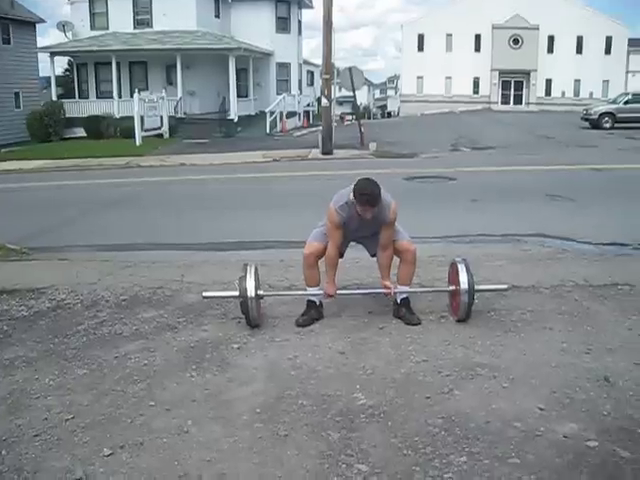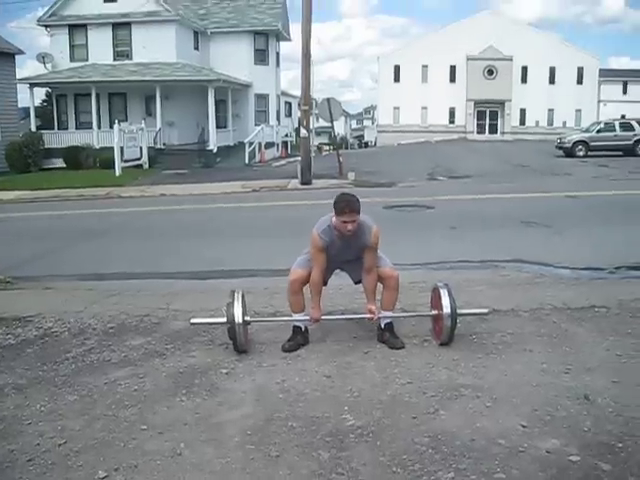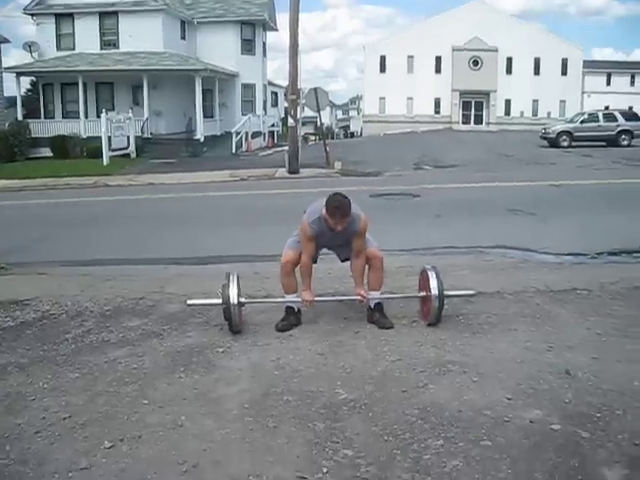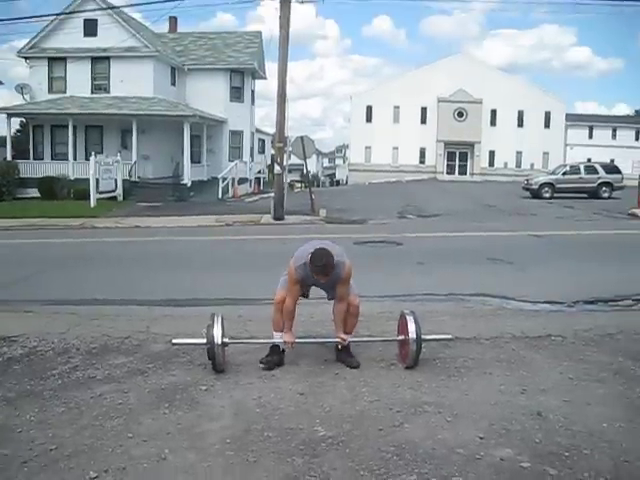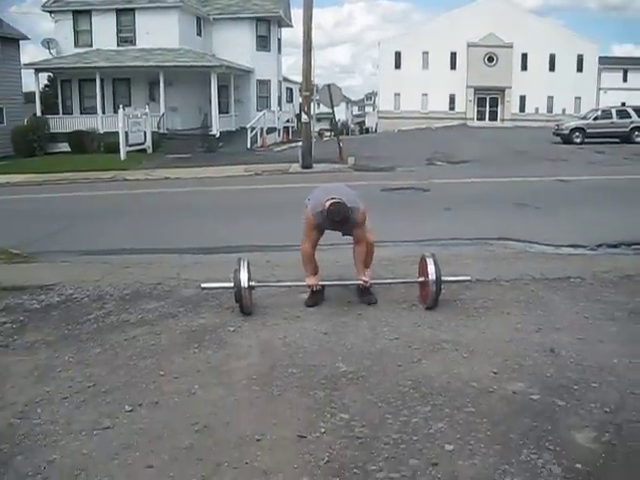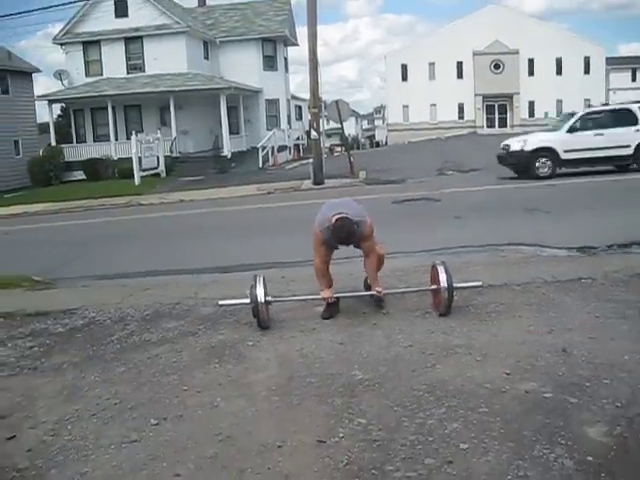
dt=0.4s
person 1, frame 1
left shoulder: (389, 208)
right shoulder: (337, 208)
left elbow: (385, 247)
right elbow: (333, 247)
left wrist: (385, 279)
right wrist: (330, 281)
left hip: (376, 231)
right hip: (337, 231)
left knee: (409, 251)
right knee: (309, 254)
left ankle: (402, 303)
right ankle: (314, 305)
person 1, frame 2
left shoulder: (371, 232)
right shoulder: (320, 233)
left elbow: (369, 271)
right elbow: (318, 272)
left wrist: (371, 303)
right wrist: (315, 307)
left hip: (358, 257)
right hip: (321, 256)
left knee: (392, 277)
right knee: (294, 280)
left ankle: (385, 328)
right ankle: (300, 330)
person 1, frame 3
left shoulder: (359, 221)
right shoulder: (310, 222)
left elbow: (358, 256)
right elbow: (306, 258)
left wrist: (359, 286)
right wrist: (306, 289)
left hip: (346, 239)
right hip: (312, 236)
left knee: (376, 257)
right knee: (286, 262)
left ankle: (375, 309)
right ankle: (292, 311)
person 1, frame 4
left shoulder: (344, 266)
right shoulder: (296, 267)
left elbow: (340, 301)
right elbow: (290, 301)
left wrist: (340, 331)
right wrist: (287, 332)
left hip: (334, 276)
right hip: (302, 271)
left knee: (353, 305)
right knee: (279, 301)
left ankle: (343, 348)
right ankle: (277, 350)
person 1, frame 5
left shoulder: (358, 211)
right shoulder: (312, 213)
left elbow: (359, 243)
right elbow: (308, 245)
left wrist: (361, 274)
right wrist: (310, 276)
left hip: (348, 213)
right hip: (318, 210)
left knee: (368, 241)
right knee: (306, 245)
left ankle: (363, 286)
right ankle: (317, 288)
person 1, frame 6
left shoulder: (365, 225)
right shoulder: (320, 229)
left elbow: (369, 255)
right elbow: (319, 261)
left wrist: (375, 284)
right wrist: (324, 289)
left hip: (356, 227)
right hip: (327, 228)
left knee: (378, 254)
right knee: (323, 261)
left ankle: (370, 283)
right ankle: (331, 301)
